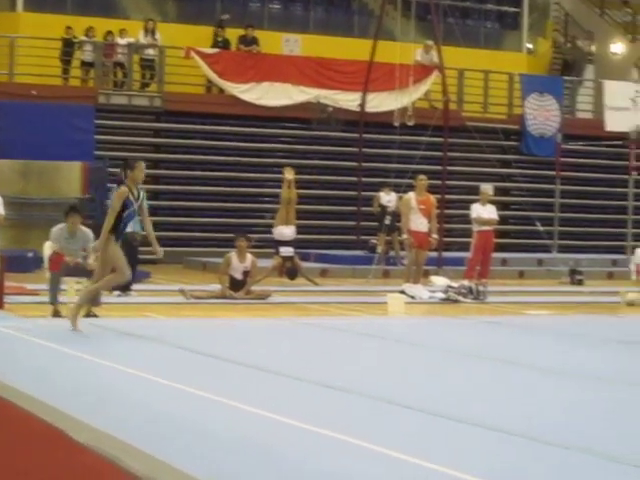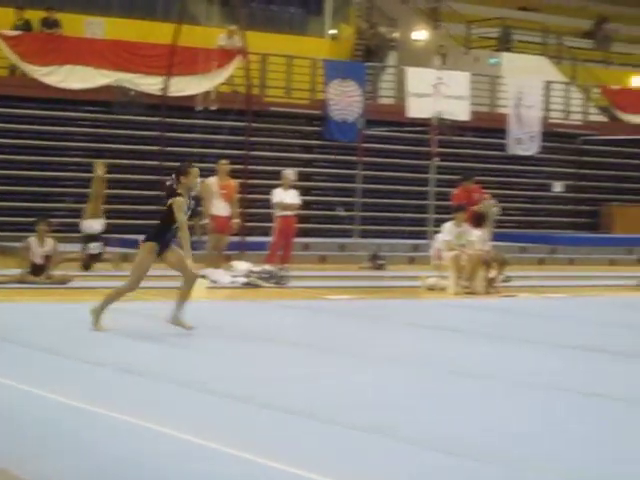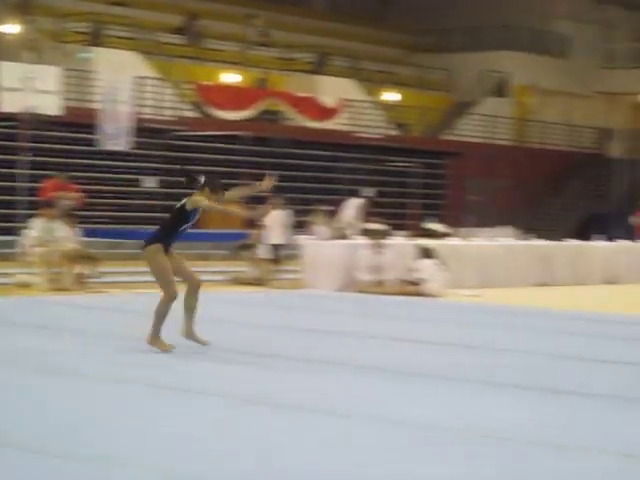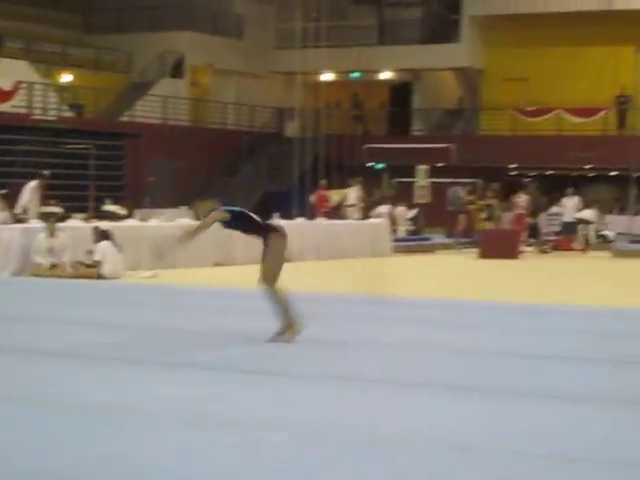
dt=0.7s
person 1, frame 1
left shoulder: (140, 193)
right shoulder: (123, 190)
left elbow: (146, 219)
right elbow: (111, 215)
left wrist: (155, 244)
right wrist: (101, 240)
left hip: (115, 237)
right hip: (108, 236)
left knee: (98, 279)
right knee: (125, 275)
left ankle: (75, 311)
right ankle: (88, 293)
person 1, frame 2
left shoulder: (188, 198)
right shoulder: (179, 200)
right elbow: (183, 228)
right wrist: (188, 255)
left hip: (166, 245)
right hip: (152, 243)
left knee: (192, 275)
right knee: (132, 285)
left ankle: (176, 316)
right ankle: (98, 311)
person 1, frame 3
left shoulder: (198, 201)
right shoulder: (194, 200)
left elbow: (235, 194)
right elbow: (218, 208)
left wrist: (261, 187)
left hip: (163, 248)
right hip: (154, 245)
left knee: (194, 283)
right knee: (171, 294)
left ankle: (188, 329)
right ankle: (154, 336)
person 1, frame 4
left shoulder: (220, 213)
right shoulder: (222, 213)
left elbow: (203, 225)
left hip: (273, 234)
right hip: (272, 234)
left knee: (269, 283)
right knee: (269, 283)
